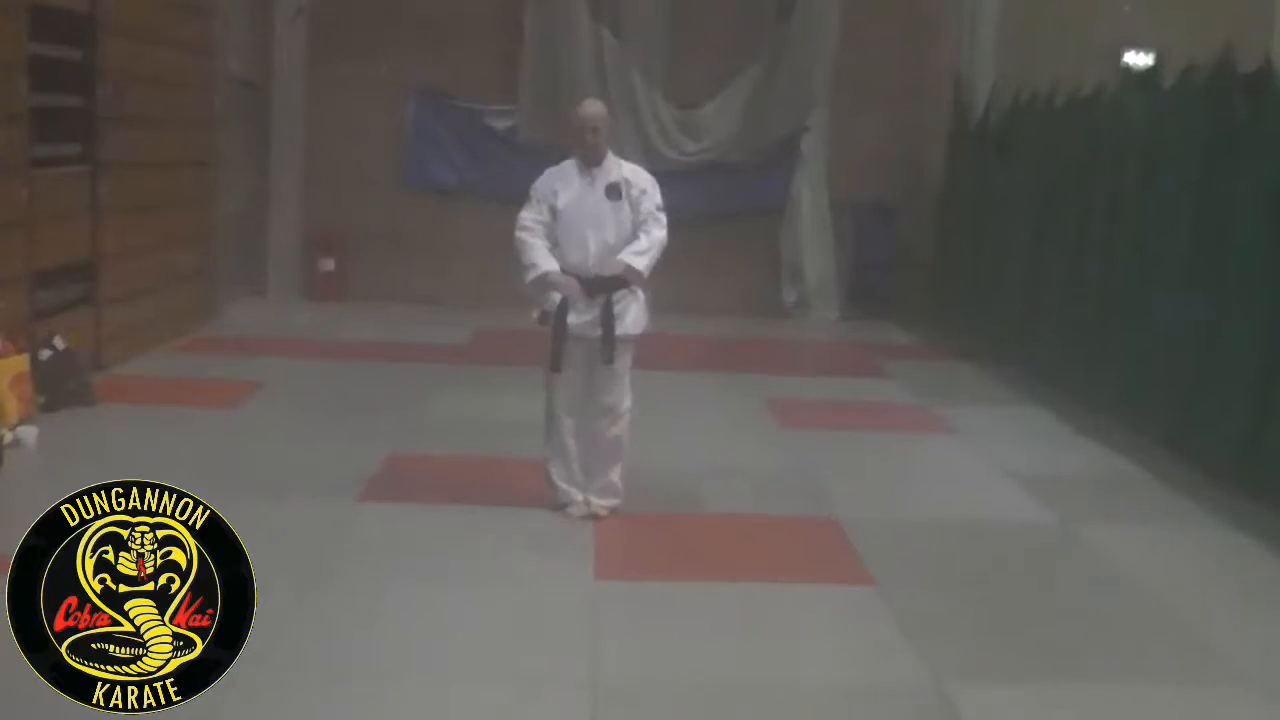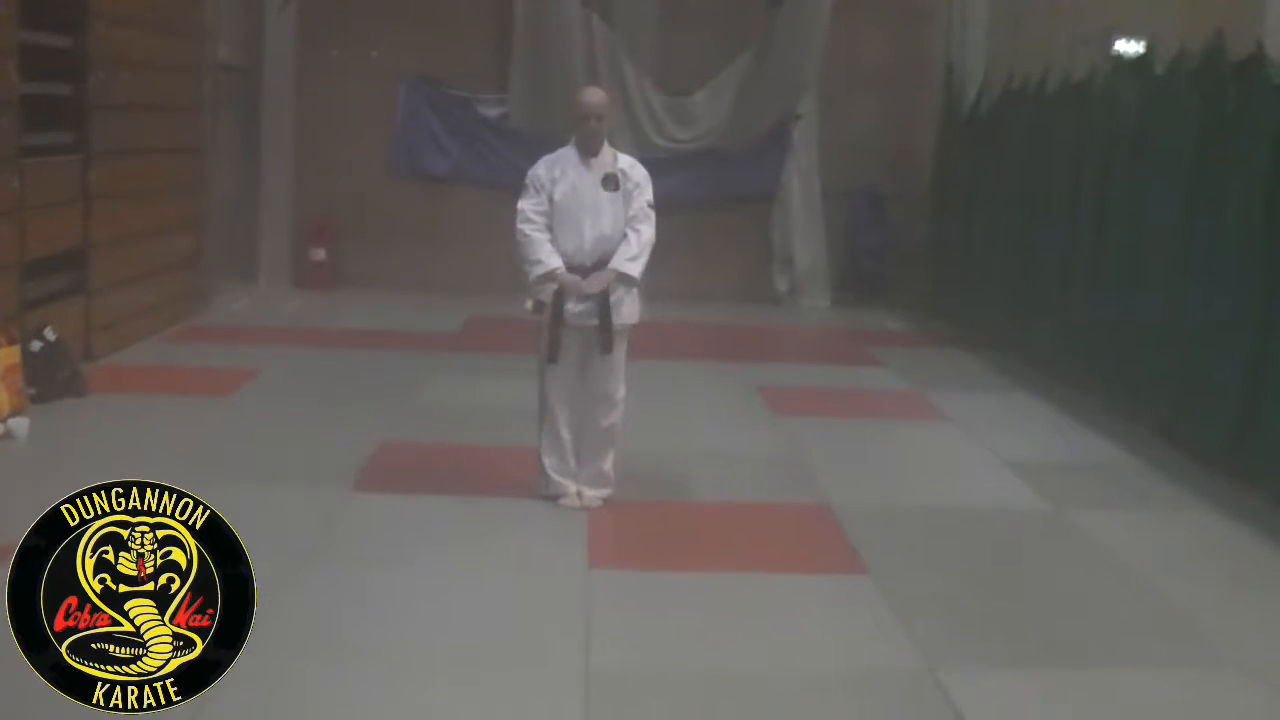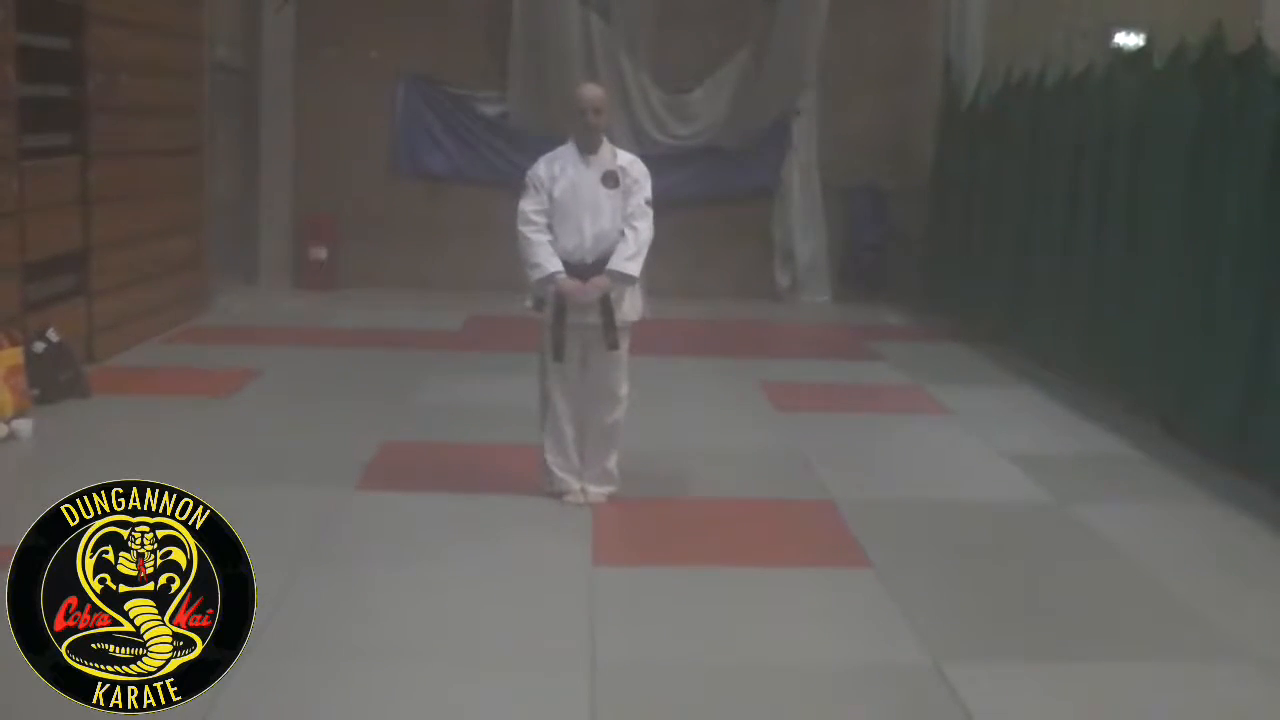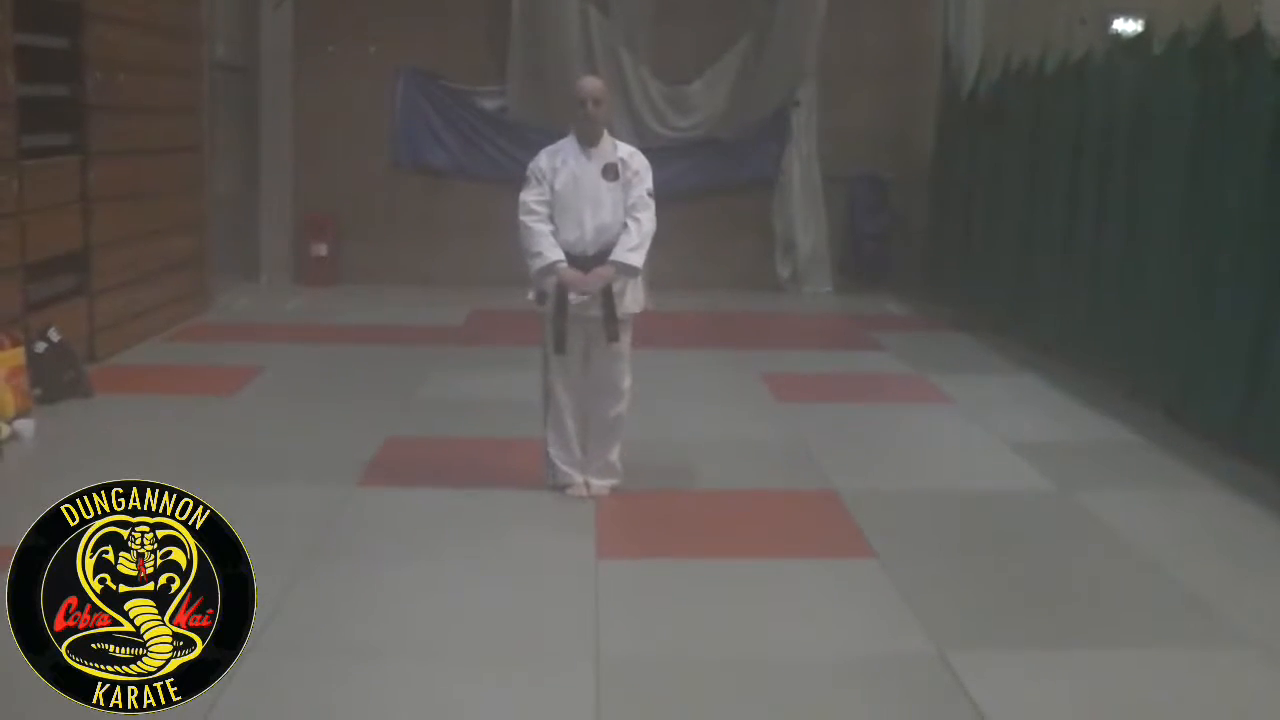
dt=0.4s
person 1, frame 1
left shoulder: (635, 179)
right shoulder: (552, 181)
left elbow: (654, 230)
right elbow: (530, 232)
left wrist: (625, 265)
right wrist: (551, 275)
left hip: (617, 305)
right hip: (569, 305)
left knee: (611, 403)
right knee: (565, 402)
left ankle: (602, 490)
right ankle: (569, 489)
person 1, frame 2
left shoulder: (631, 171)
right shoulder: (547, 169)
left elbow: (642, 229)
right elbow: (529, 226)
left wrist: (610, 274)
right wrist: (559, 275)
left hip: (611, 296)
right hip: (560, 294)
left knee: (605, 393)
right knee: (558, 391)
left ankle: (595, 480)
right ankle: (561, 481)
person 1, frame 3
left shoulder: (630, 167)
right shoulder: (547, 167)
left elbow: (639, 228)
right elbow: (531, 228)
left wrist: (608, 279)
right wrist: (558, 280)
left hip: (612, 291)
right hip: (562, 291)
left knee: (608, 391)
right knee: (560, 389)
left ankle: (599, 477)
right ankle: (565, 478)
person 1, frame 4
left shoulder: (631, 159)
right shoulder: (548, 160)
left elbow: (641, 220)
right elbow: (532, 219)
left wrist: (611, 270)
right wrist: (560, 271)
left hip: (614, 285)
right hip: (563, 284)
left knee: (610, 384)
right knee: (563, 383)
left ankle: (602, 470)
right ankle: (568, 471)
